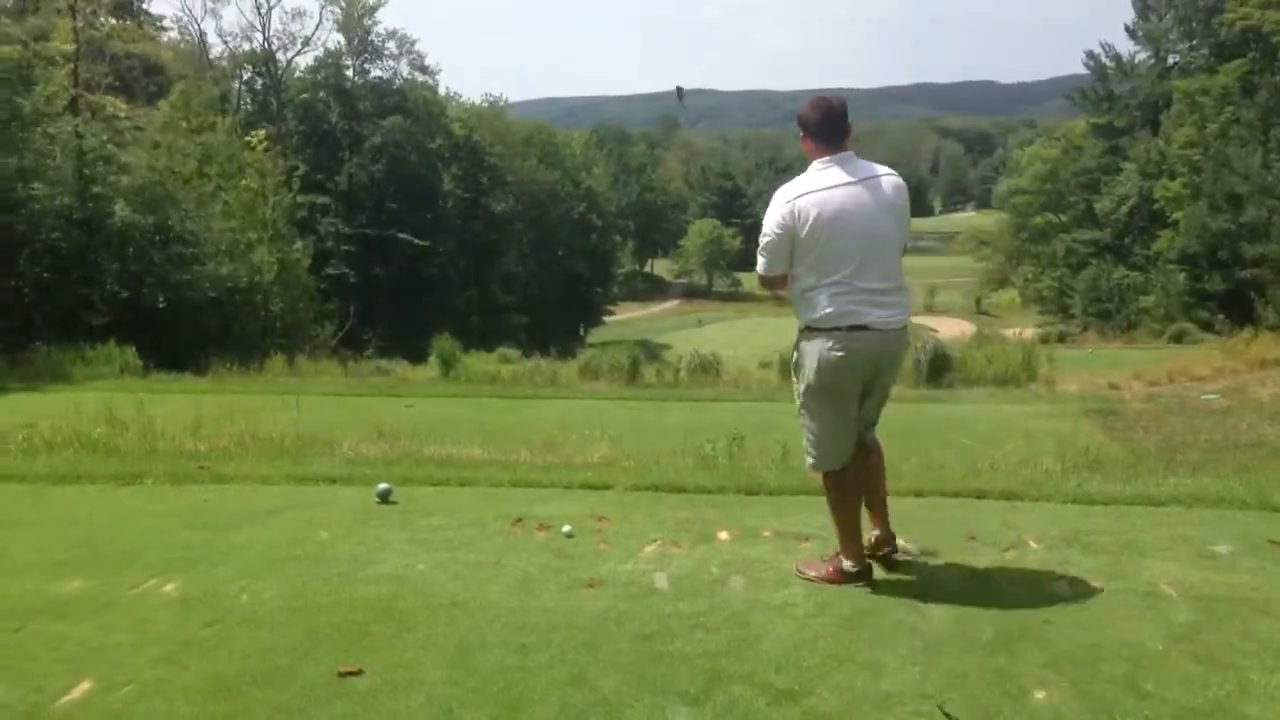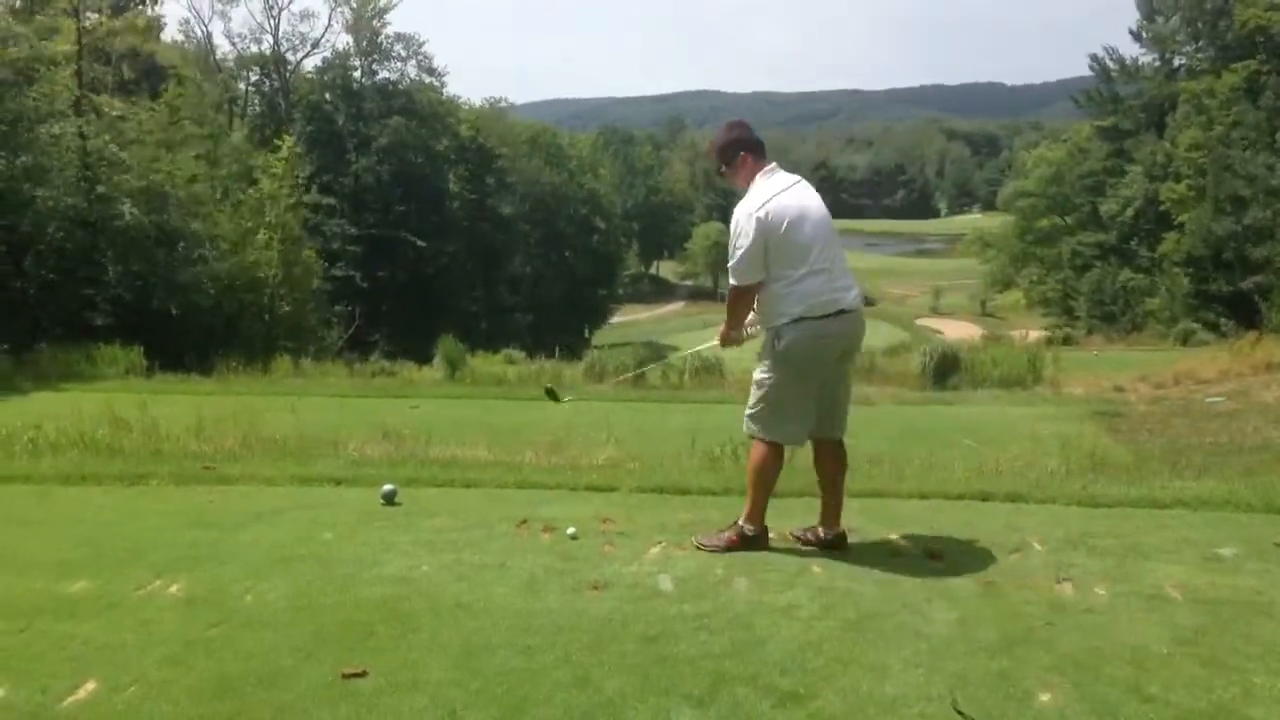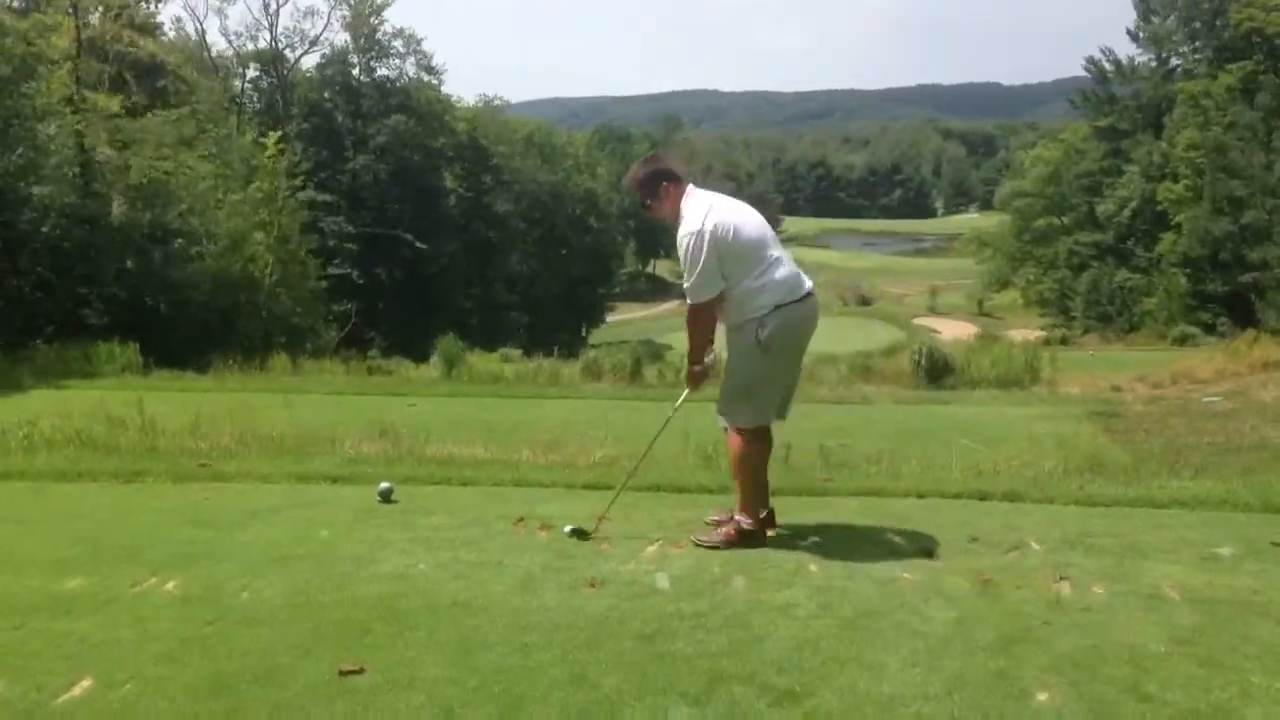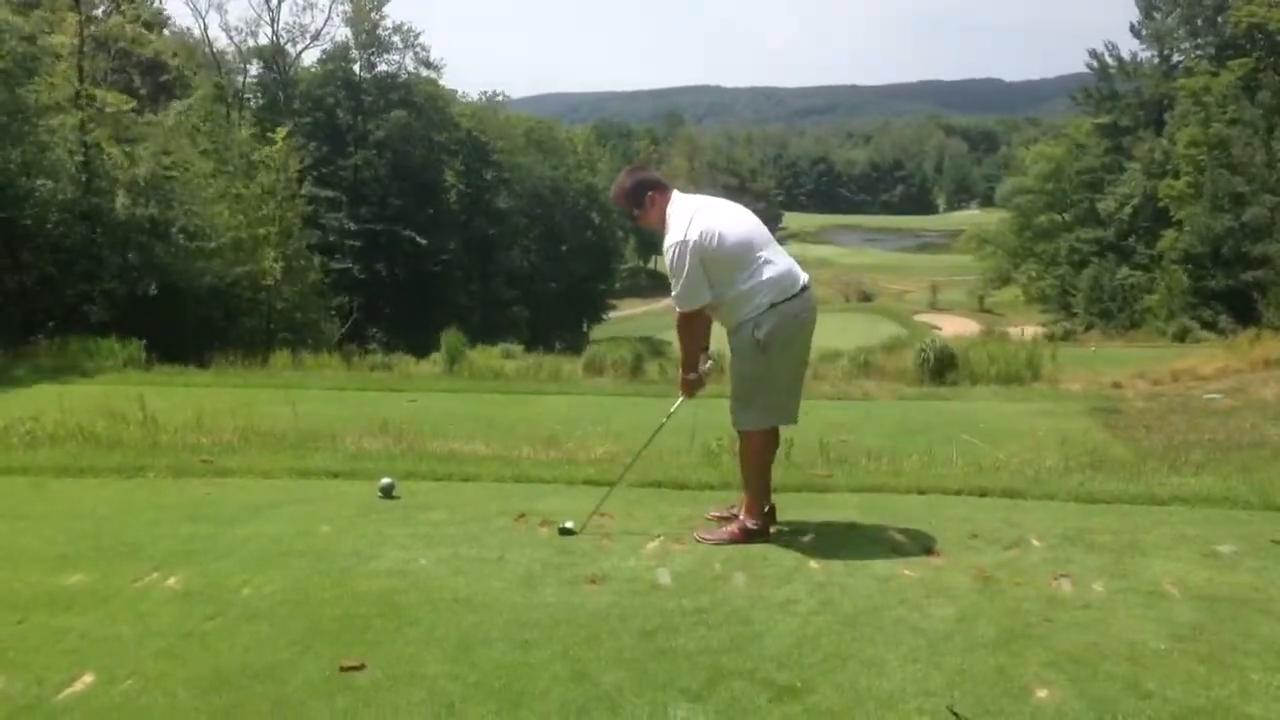
dt=0.7s
person 1, frame 1
left shoulder: (792, 198)
right shoulder: (893, 184)
left elbow: (770, 279)
left hip: (830, 339)
right hip: (891, 332)
left knee: (834, 453)
right knee: (862, 436)
left ankle: (852, 559)
right ankle: (881, 531)
person 1, frame 2
left shoulder: (752, 209)
right shoulder: (800, 187)
left elbow: (743, 286)
left wrist: (731, 329)
right wrist: (759, 309)
left hip: (802, 328)
right hip: (845, 318)
left knee: (767, 430)
right knee: (827, 429)
left ankle: (751, 527)
right ankle: (830, 527)
person 1, frame 3
left shoulder: (694, 228)
right shoulder: (711, 204)
left elbow: (701, 305)
left wrist: (695, 362)
right wrist: (706, 344)
left hip: (772, 318)
right hip: (791, 308)
left knee: (740, 417)
right knee: (754, 414)
left ankle: (748, 521)
right ankle: (757, 507)
person 1, frame 4
left shoulder: (680, 238)
right shoulder: (700, 207)
left elbow: (689, 313)
left wrist: (689, 370)
right wrist: (701, 350)
left hip: (770, 316)
right hip: (794, 302)
left knee: (753, 418)
right knee: (762, 414)
left ankle: (753, 520)
right ankle: (758, 503)
